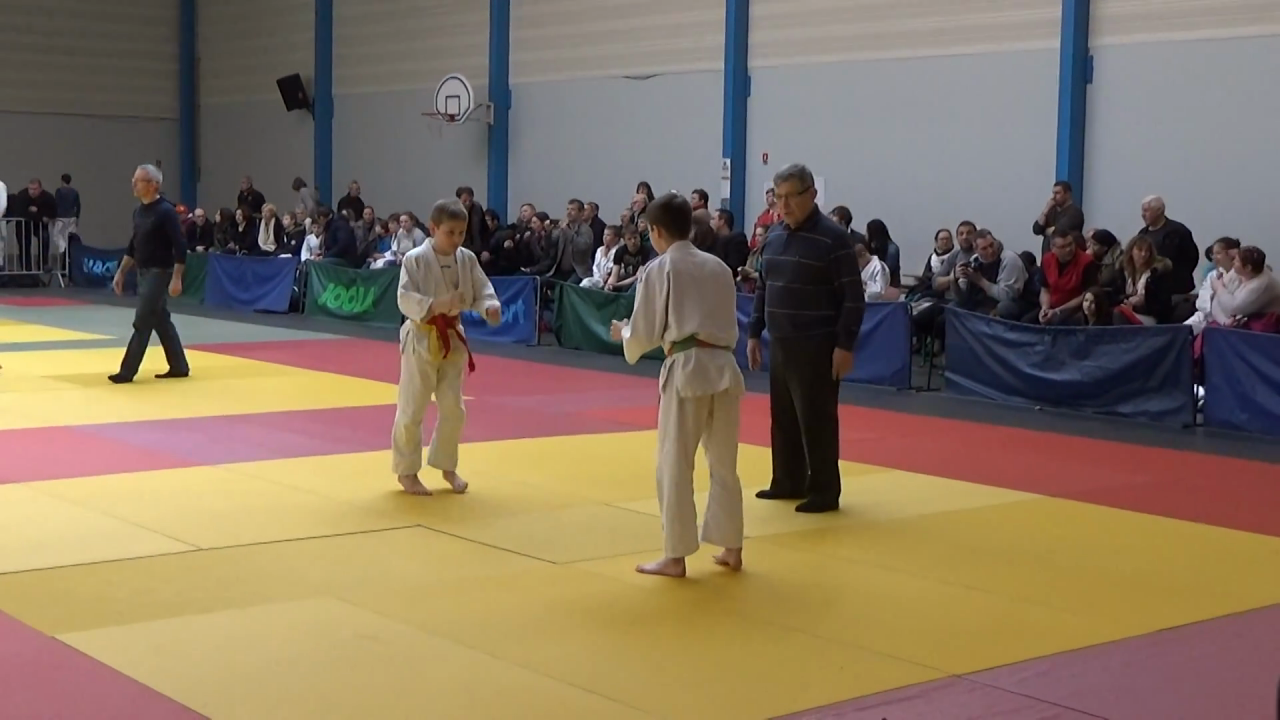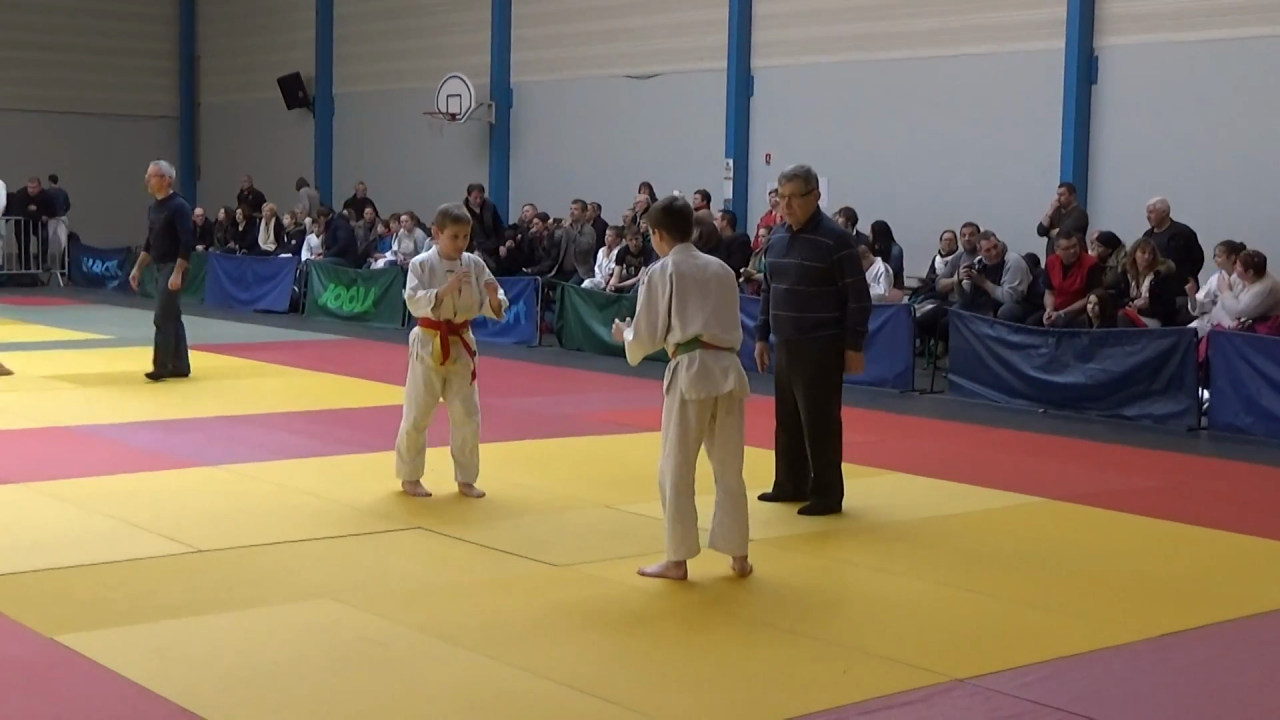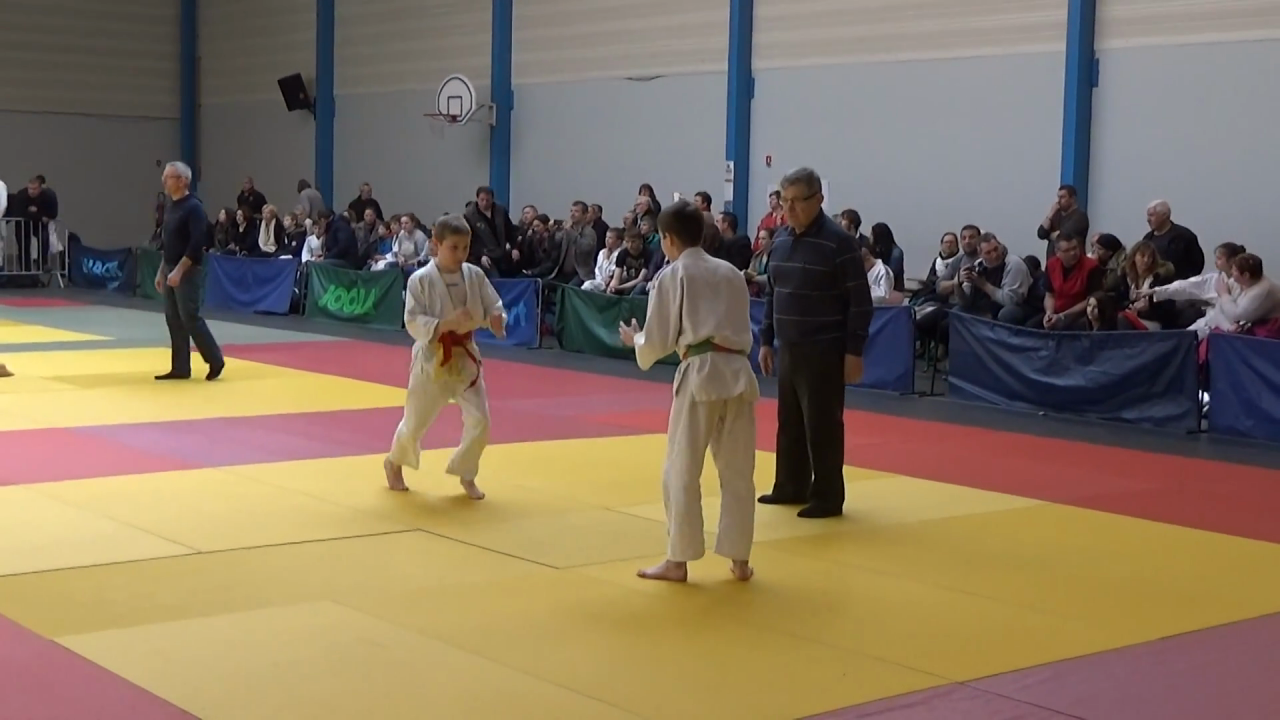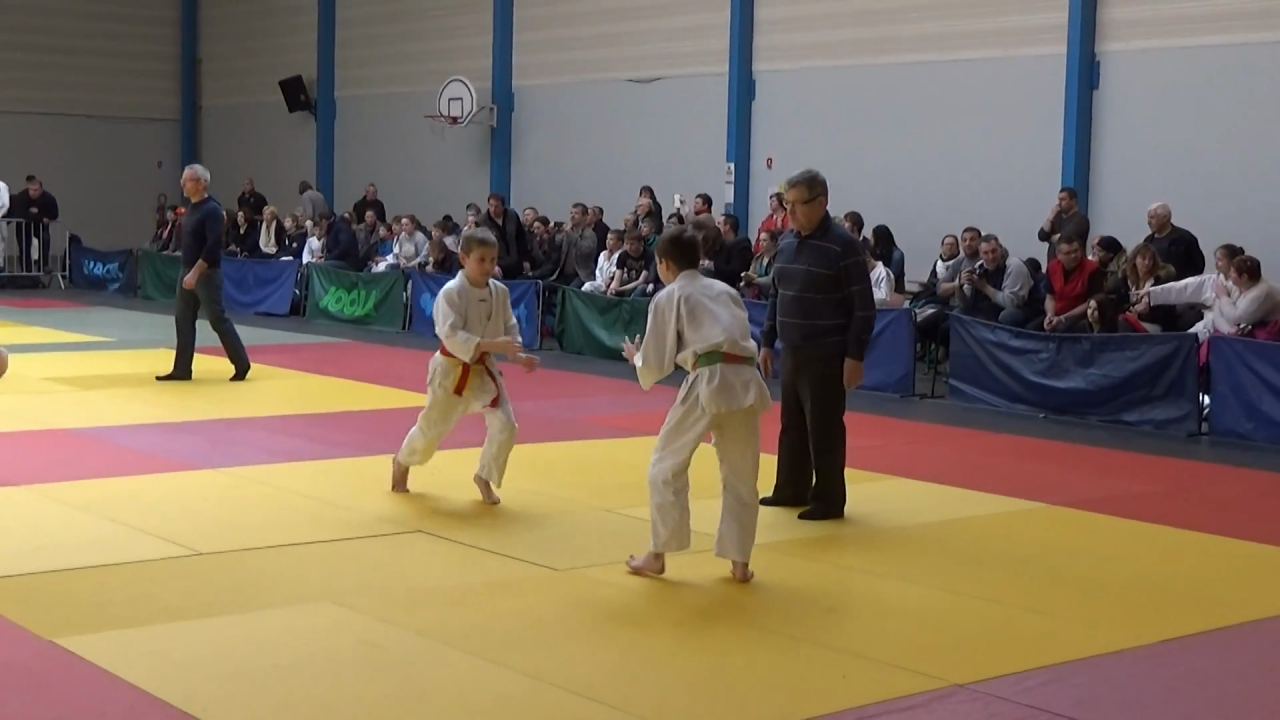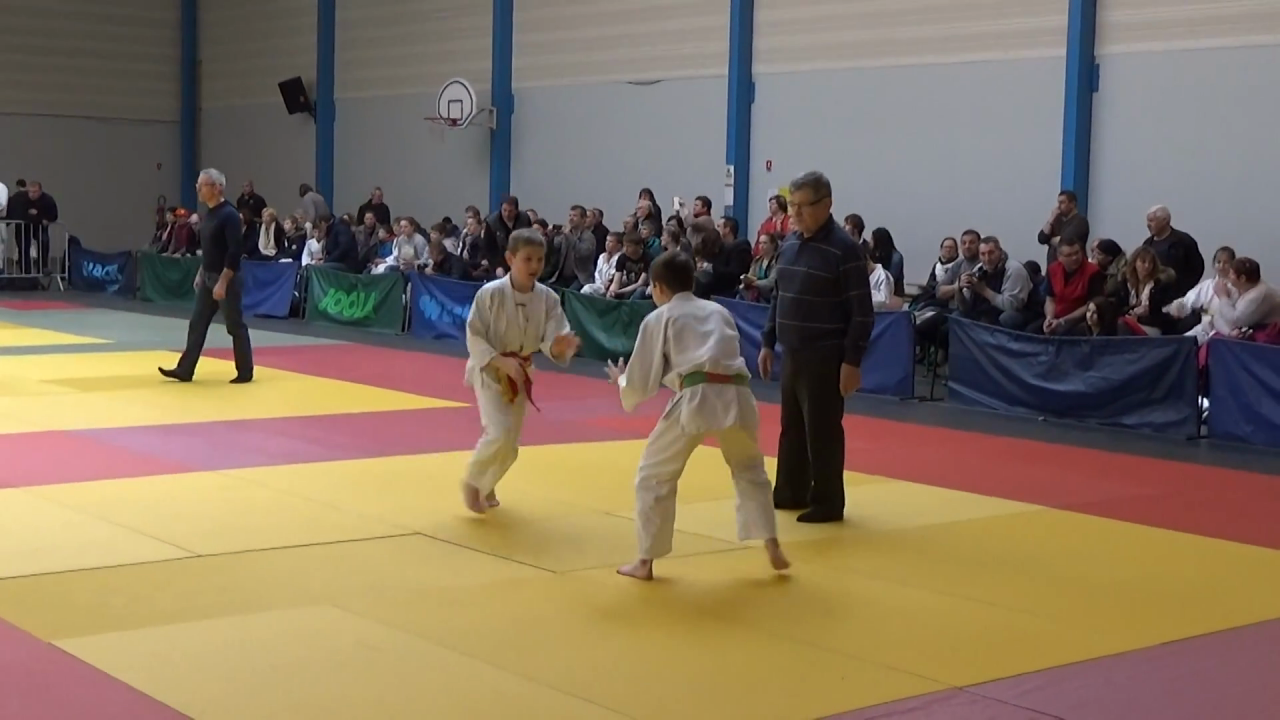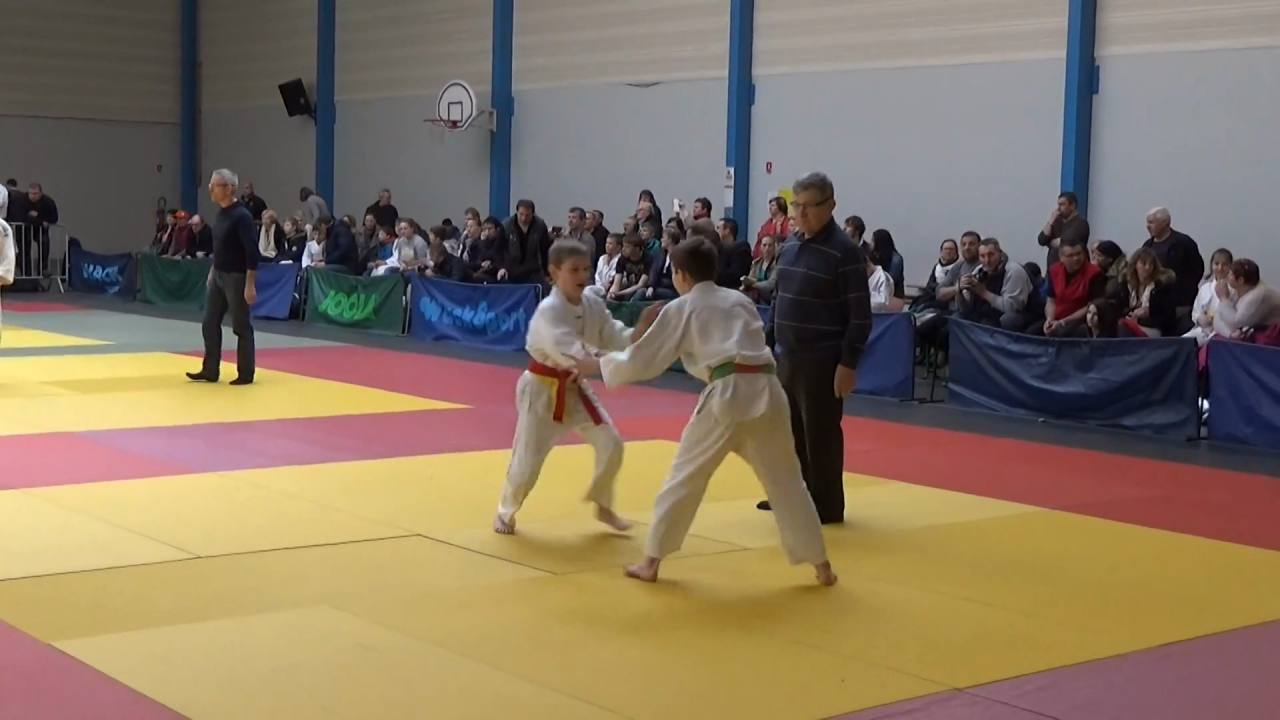
dt=0.2s
person 1, frame 1
left shoulder: (658, 270)
right shoulder: (719, 267)
left elbow: (644, 335)
left wrist: (622, 333)
left hip: (686, 369)
right hip: (724, 367)
left knee: (675, 466)
right knee: (724, 463)
left ankle: (676, 557)
right ankle: (731, 549)
person 1, frame 2
left shoulder: (660, 272)
right shoulder: (721, 269)
left elbow: (647, 337)
left wrist: (625, 335)
left hip: (690, 371)
right hip: (728, 369)
left knee: (676, 469)
right knee: (729, 468)
left ankle: (677, 559)
right ankle: (739, 556)
person 1, frame 3
left shoulder: (670, 276)
right shoulder: (731, 272)
left elbow: (658, 343)
left wrist: (634, 339)
left hip: (701, 372)
right hip: (738, 371)
left knee: (682, 472)
right knee: (737, 472)
left ankle: (678, 561)
right ankle: (739, 560)
person 1, frame 4
left shoulder: (666, 298)
right shoulder: (726, 291)
left elbow: (655, 365)
left wrist: (636, 357)
left hip: (710, 383)
right hip: (748, 382)
left knee: (666, 466)
right knee: (738, 478)
left ankle: (657, 554)
right ankle: (740, 562)
person 1, frame 5
left shoulder: (657, 320)
right shoulder: (720, 312)
left elbow: (641, 386)
left wrist: (622, 381)
left hip: (696, 400)
right hip: (737, 398)
left knee: (655, 475)
right knee: (750, 470)
left ankle: (645, 560)
right ankle: (771, 544)
person 1, frame 6
left shoulder: (680, 308)
right shoulder: (741, 301)
left elbow: (641, 361)
left wrist: (599, 365)
left hip: (726, 393)
right hip: (766, 389)
left knee: (686, 476)
right knee: (787, 478)
left ankle: (653, 561)
right ankle: (820, 564)
person 2, frame 1
left shoulder: (833, 238)
right shoulder: (775, 235)
left elbow: (853, 297)
right elbow: (763, 289)
left wrist: (845, 345)
right wrist: (754, 333)
left hip: (815, 345)
right hip: (780, 343)
left knee: (816, 419)
right knee: (783, 418)
left ankle: (824, 492)
right ankle: (788, 482)
person 2, frame 2
left shoulder: (835, 238)
right shoulder: (778, 237)
left elbow: (858, 297)
right elbow: (768, 291)
left wrist: (854, 345)
right wrist: (762, 336)
left hip: (820, 347)
right hip: (785, 345)
left knee: (819, 422)
right knee: (787, 420)
left ankle: (828, 495)
right ankle: (790, 485)
person 2, frame 3
left shoulder: (839, 242)
right shoulder: (781, 240)
left elbow: (860, 303)
right elbow: (772, 295)
left wrist: (854, 351)
right wrist: (766, 340)
left hip: (824, 350)
right hip: (789, 348)
left knee: (822, 425)
right knee: (789, 422)
left ankle: (828, 497)
right ankle: (791, 487)
person 2, frame 4
left shoulder: (844, 245)
right shoulder: (787, 243)
left elbow: (863, 307)
right elbow: (776, 297)
left wrist: (855, 355)
right wrist: (767, 342)
left hip: (827, 354)
right hip: (793, 351)
left knee: (824, 427)
right knee: (791, 424)
left ankle: (829, 500)
right ankle: (791, 489)
person 2, frame 5
left shoulder: (844, 249)
right shoulder: (790, 244)
left elbow: (862, 312)
left wrist: (852, 361)
right wrist: (768, 342)
left hip: (825, 357)
right hip: (792, 353)
left knee: (822, 430)
right knee: (791, 427)
left ankle: (828, 502)
right ankle: (790, 492)
person 2, frame 6
left shoulder: (844, 251)
right shoulder: (790, 245)
left elbow: (860, 315)
left wrist: (848, 363)
left hip: (823, 358)
right hip: (790, 354)
left knee: (821, 431)
right knee: (791, 428)
left ankle: (827, 504)
person 3, frame 1
left shoulder: (467, 259)
right shoulder: (415, 258)
left elbow: (482, 293)
right elbow: (405, 299)
left wrist: (491, 308)
right wrist: (438, 302)
left hip: (453, 338)
right hip: (422, 339)
left knee: (453, 407)
right knee: (412, 409)
left ankle: (446, 466)
right ankle: (407, 472)
person 3, frame 2
left shoulder: (475, 264)
right shoulder: (421, 264)
left elbow: (494, 304)
right elbow: (414, 301)
left wrist: (495, 301)
right wrist: (445, 290)
left hip: (461, 345)
right hip: (428, 346)
left knee: (467, 416)
right knee: (417, 416)
left ankle: (465, 478)
right ankle: (410, 476)
person 3, frame 3
left shoulder: (475, 276)
right shoulder: (421, 280)
left elbow: (493, 309)
right elbow: (414, 324)
left wrist: (497, 323)
right wrist: (448, 324)
left hip: (466, 356)
right hip: (432, 358)
left knee: (480, 421)
right knee: (416, 422)
left ankle: (464, 472)
right ankle: (394, 463)
person 3, frame 4
left shoulder: (500, 292)
right shoulder: (451, 292)
left elbow: (509, 329)
right elbow: (451, 336)
left wrist: (519, 354)
right wrist: (491, 343)
left hip: (482, 370)
right hip: (450, 369)
left knee: (506, 427)
right knee: (430, 431)
left ankle: (485, 477)
right ankle: (403, 463)
person 3, frame 5
left shoulder: (548, 298)
right shoulder: (491, 293)
left elbow: (552, 343)
right elbow: (474, 337)
left wrist: (564, 343)
right wrist: (502, 364)
left hip: (519, 374)
right hip: (488, 370)
left knee: (508, 446)
right knee: (500, 435)
left ankle: (486, 485)
right ankle: (472, 481)
person 3, frame 6
left shoulder: (593, 305)
right shoulder: (548, 309)
left elbow: (617, 341)
right elbow: (563, 348)
left wrist: (641, 330)
left hip: (572, 388)
right hip: (541, 389)
left knee: (611, 442)
right knee: (527, 460)
left ankle: (602, 504)
right ankle: (505, 512)
person 4, frame 1
left shoulder: (166, 211)
right shoulder: (139, 212)
left elbow: (180, 247)
right elbow: (134, 246)
left wrist: (177, 279)
right wrist: (121, 272)
left hip: (160, 274)
right hip: (145, 273)
left knee: (142, 322)
right knee: (160, 320)
left ankle: (128, 371)
right ankle: (179, 366)
person 4, frame 2
left shoulder: (179, 206)
right shoulder: (155, 206)
left elbow: (188, 242)
left wrist: (178, 273)
right wrist: (138, 267)
left hip: (172, 270)
right hip: (161, 269)
left knee: (164, 316)
right knee: (171, 316)
left ankle: (164, 366)
right ankle: (180, 366)
person 4, frame 3
left shoulder: (194, 208)
right shoulder: (171, 207)
left elbow: (197, 243)
left wrist: (179, 270)
right wrist: (161, 272)
left hip: (188, 272)
right hip: (171, 271)
left knee: (190, 318)
right knee: (173, 319)
left ankle: (215, 360)
right ankle: (180, 368)
person 4, frame 4
left shoulder: (211, 210)
right shoulder: (192, 209)
left elbow: (213, 247)
left wrist: (194, 273)
left hip: (207, 275)
right hip: (188, 273)
left knee: (218, 321)
right knee: (183, 321)
left ankle: (242, 365)
right ankle: (182, 370)
person 4, frame 5
left shoulder: (229, 215)
right shoulder: (209, 214)
left elbow: (235, 252)
left wrist: (223, 282)
right wrist: (200, 274)
left hip: (226, 278)
right hip: (209, 277)
left knee: (235, 325)
right knee: (198, 323)
left ankle: (245, 372)
right ankle: (185, 369)
person 4, frame 6
left shoulder: (242, 216)
right shoulder: (221, 213)
left elbow: (252, 252)
left wrist: (250, 284)
right wrist: (213, 272)
left hip: (237, 277)
right hip: (220, 277)
left knee: (241, 326)
right knee: (210, 322)
left ankle: (246, 373)
right ankle: (210, 370)
